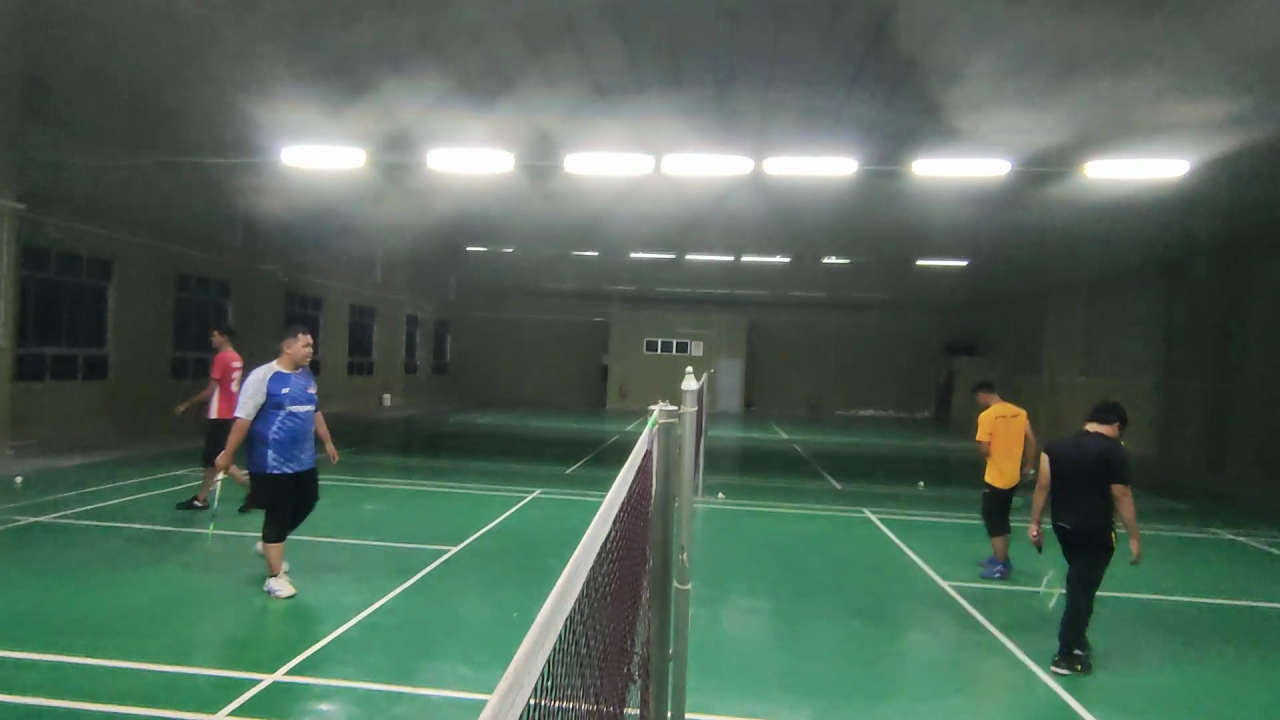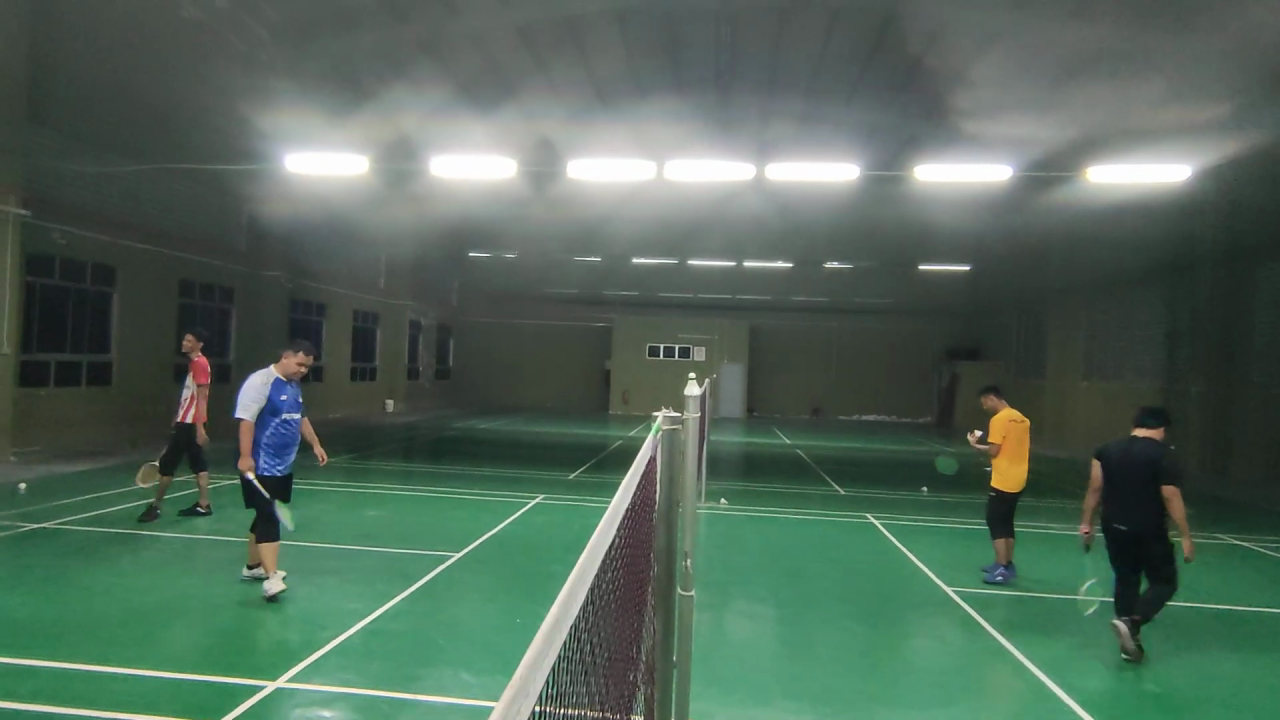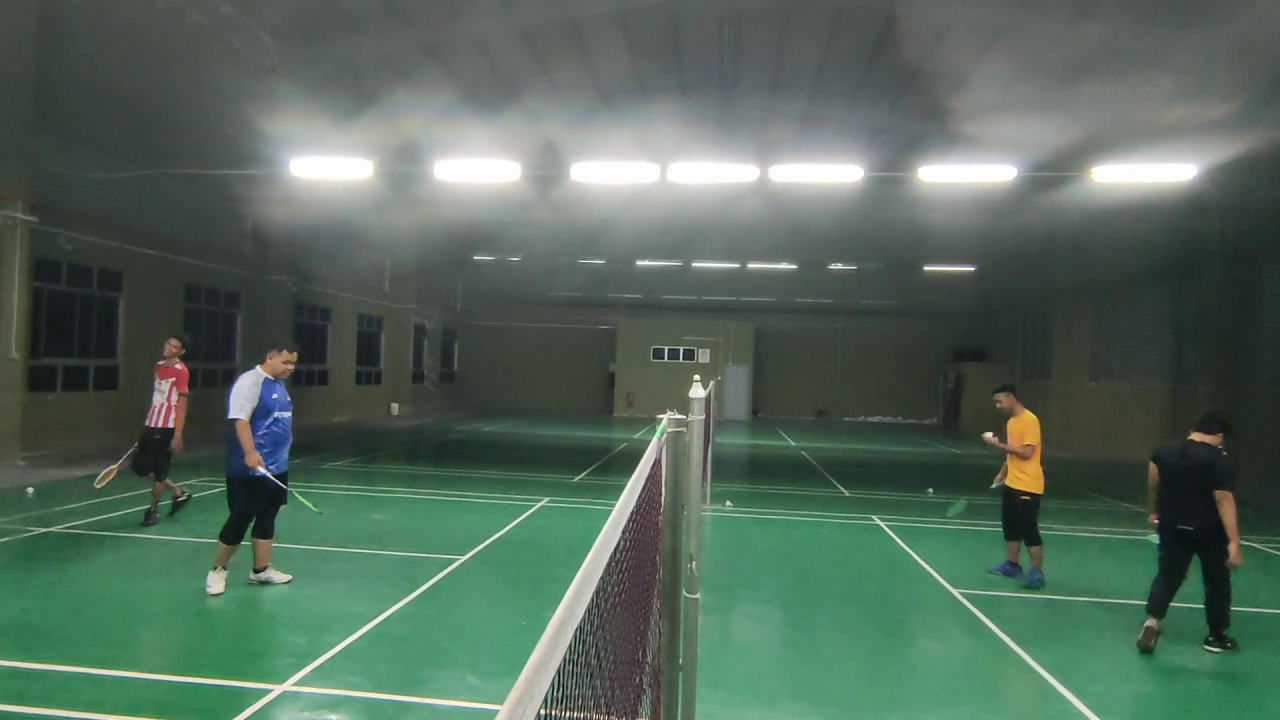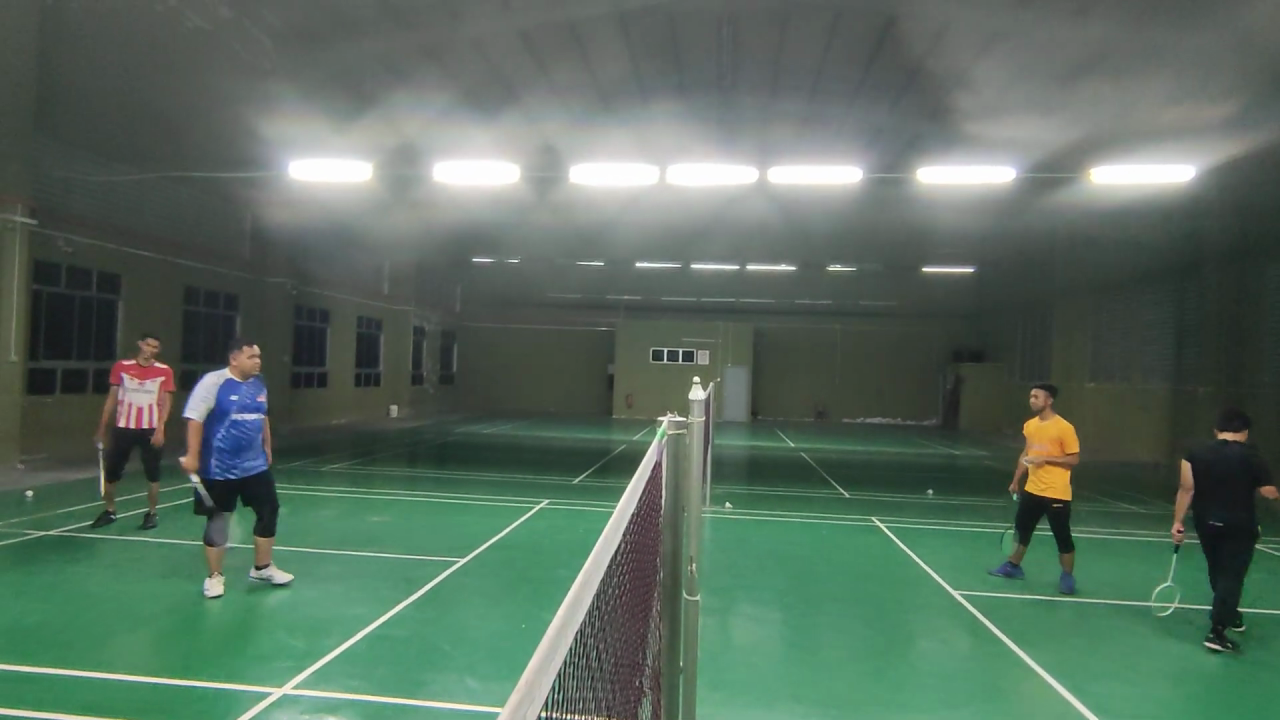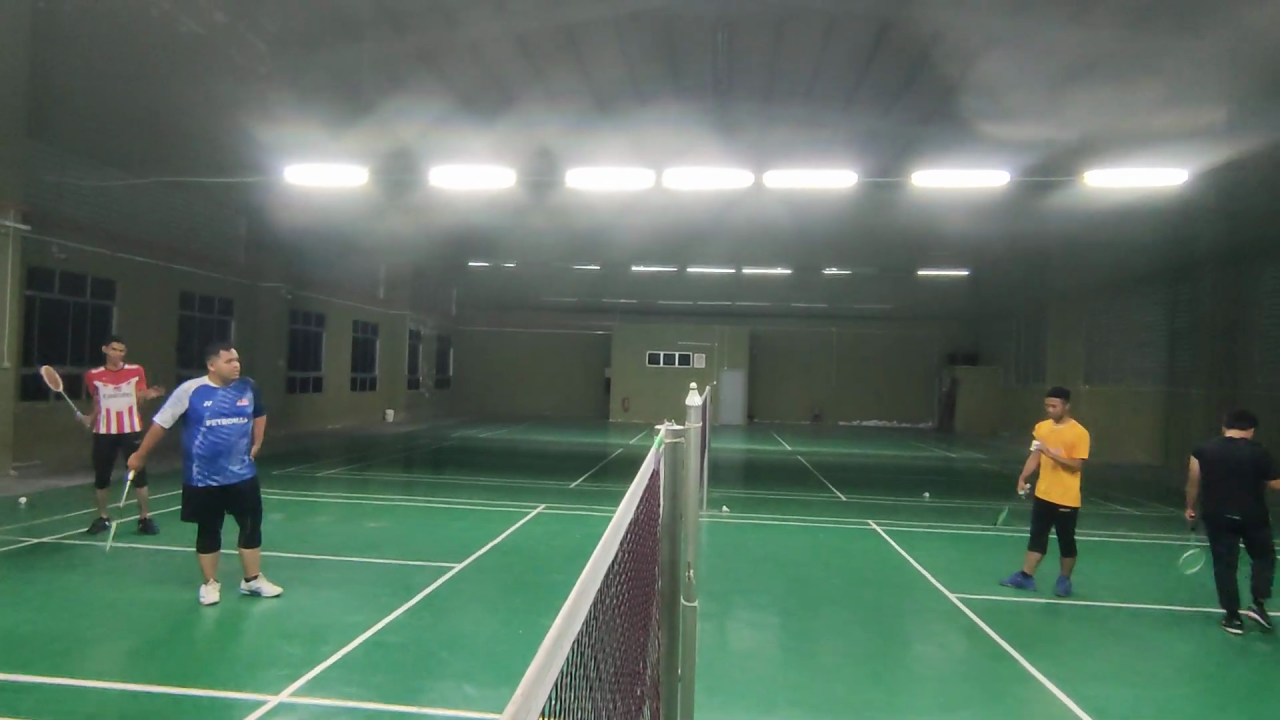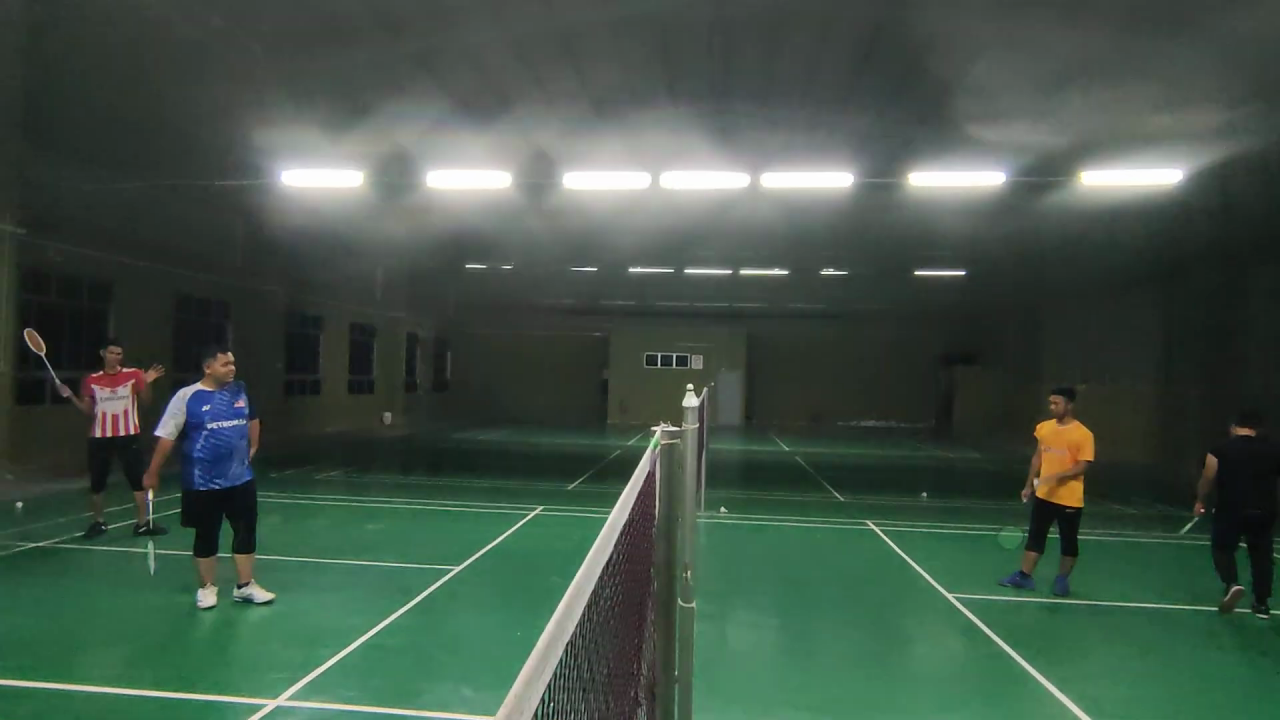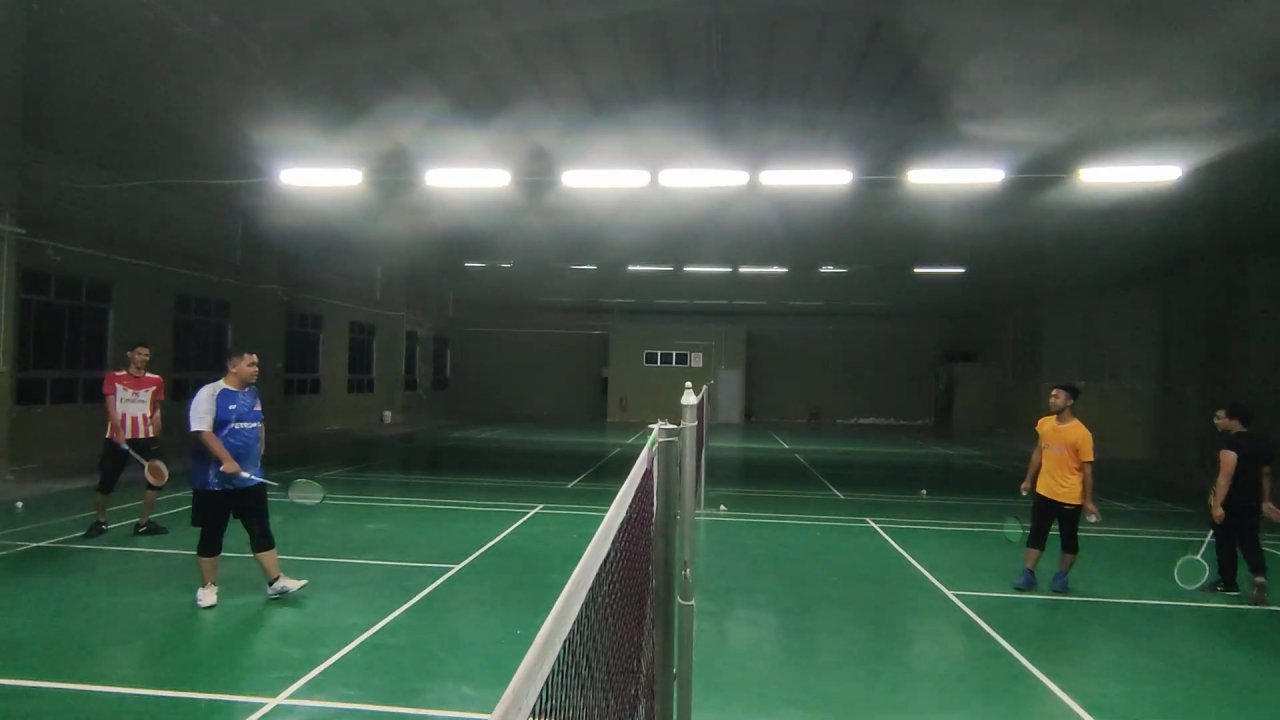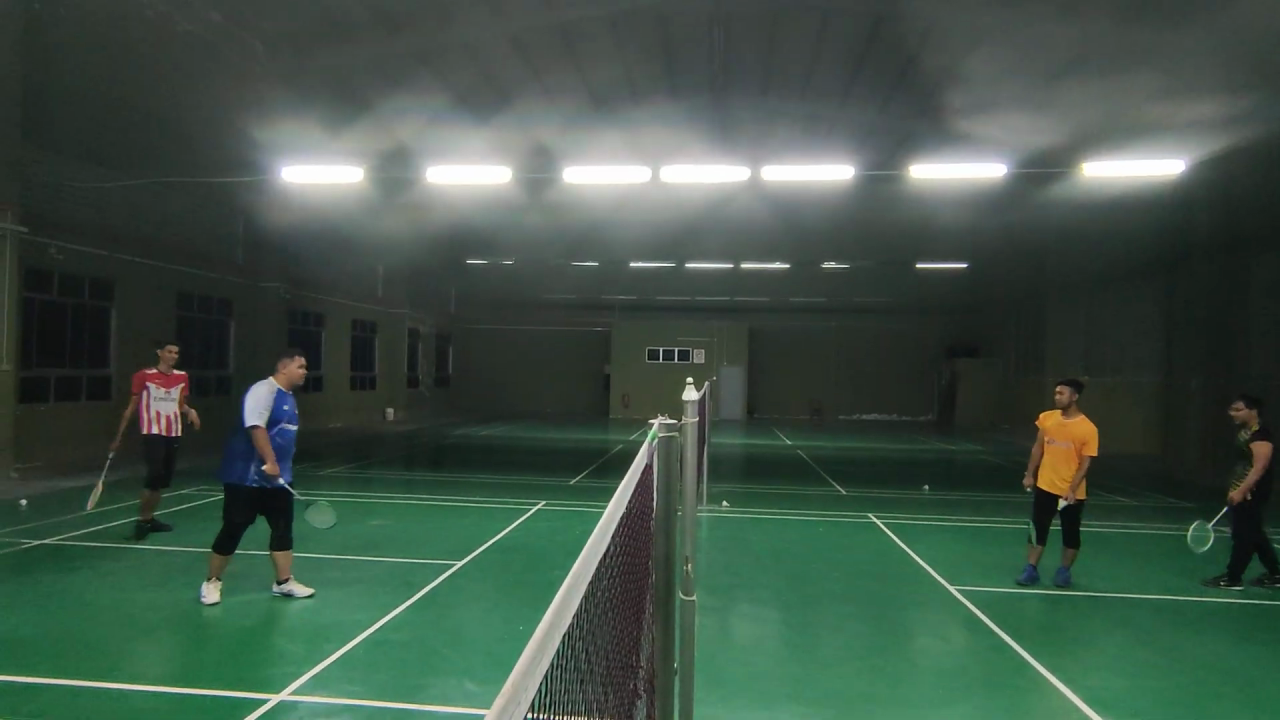
dt=0.4s
person 1, frame 1
left shoulder: (307, 377)
right shoulder: (263, 377)
right elbow: (243, 418)
left wrist: (327, 442)
right wrist: (228, 453)
left hip: (304, 462)
right hip: (272, 464)
left knee: (303, 507)
right knee: (277, 517)
left ankle: (270, 548)
right ankle: (275, 577)
person 1, frame 2
left shoulder: (293, 385)
right shoulder: (261, 381)
left elbow: (300, 419)
right elbow: (246, 419)
left wrist: (316, 445)
right wrist: (245, 456)
left hip: (282, 465)
right hip: (260, 466)
left knee: (269, 517)
right knee: (269, 517)
left ankle: (254, 566)
right ankle: (270, 578)
person 1, frame 3
left shoulder: (279, 384)
right shoulder: (250, 381)
right elbow: (240, 419)
right wrist: (250, 453)
left hip: (276, 466)
right hip: (249, 468)
left knee: (267, 518)
right knee: (241, 519)
left ankle: (261, 569)
right ankle: (218, 571)
person 1, frame 4
left shoulder: (257, 384)
right shoulder: (213, 382)
right elbow: (194, 418)
left wrist: (267, 444)
right wrist: (192, 455)
left hip: (255, 466)
right hip: (219, 469)
left knee: (269, 512)
right knee: (218, 521)
left ankle: (263, 567)
right ankle: (214, 576)
person 1, frame 5
left shoulder: (247, 387)
right shoulder: (190, 391)
left elbow: (259, 416)
right elbow: (161, 423)
left wrist: (257, 444)
right wrist: (140, 455)
left hip: (242, 474)
right hip: (204, 477)
left knee: (251, 524)
right knee: (208, 530)
left ankle: (253, 579)
right ankle: (210, 583)
person 1, frame 6
left shoulder: (240, 390)
right shoulder: (186, 397)
left elbow: (252, 420)
right elbow: (166, 436)
left wrist: (253, 447)
right wrist: (152, 472)
left hip: (240, 478)
right hip: (203, 482)
left knee: (246, 530)
right knee: (206, 535)
left ankle: (245, 586)
right ankle: (207, 587)
person 1, frame 7
left shoulder: (252, 394)
right shoulder: (210, 393)
right elbow: (203, 432)
left wrist: (259, 451)
right wrist: (227, 461)
left hip: (250, 478)
right hip: (215, 480)
left knee: (261, 529)
right knee: (212, 533)
left ankle: (276, 581)
right ankle: (208, 586)
person 1, frame 8
left shoulder: (289, 396)
right shoulder: (264, 391)
right elbow: (256, 427)
left wrist: (281, 466)
right wrist: (269, 462)
left hip: (277, 477)
right hip: (246, 475)
left knee: (283, 528)
right knee: (233, 529)
left ankle: (284, 582)
right ankle: (213, 581)
person 2, frame 1
left shoulder: (1057, 446)
right shoulder: (1113, 451)
left elbow: (1043, 486)
right elbow: (1121, 496)
left wrist: (1035, 523)
right wrist: (1134, 538)
left hip: (1064, 526)
right hip: (1095, 531)
left knee: (1079, 582)
right knee: (1083, 589)
left ankle: (1077, 640)
right ankle: (1065, 656)
person 2, frame 2
left shoulder: (1107, 451)
right shoulder: (1162, 454)
left elbow: (1095, 489)
right elbow: (1171, 497)
left wrist: (1087, 522)
right wrist: (1186, 536)
left hip: (1115, 529)
right hip: (1149, 532)
left knee: (1126, 584)
right knee: (1164, 583)
left ankle: (1132, 642)
right ankle: (1129, 622)
person 2, frame 3
left shoulder: (1163, 453)
right shoulder: (1217, 459)
left elbow: (1154, 488)
right elbow: (1224, 501)
left wrist: (1155, 513)
right wrist: (1234, 542)
left hip: (1173, 528)
right hip: (1209, 532)
left knee: (1167, 576)
right knee: (1217, 582)
left ankle: (1153, 620)
right ankle: (1216, 637)
person 2, frame 4
left shoulder: (1196, 455)
right shoulder: (1251, 457)
left elbow: (1186, 490)
left wrist: (1178, 522)
left hip: (1207, 524)
right hip: (1240, 526)
left knee: (1217, 571)
right knee: (1231, 577)
left ankle: (1229, 616)
right ankle: (1216, 633)
person 2, frame 5
left shoulder: (1204, 450)
right shoulder: (1259, 452)
left elbow: (1194, 482)
left wrist: (1191, 508)
left hip: (1217, 517)
right hip: (1253, 517)
left knee: (1224, 566)
left ankle: (1233, 617)
right ankle: (1258, 605)
person 2, frame 6
left shoulder: (1222, 449)
left elbow: (1208, 478)
left wrist: (1200, 501)
left hip: (1230, 510)
left knee: (1223, 549)
right knee: (1262, 555)
left ankle: (1232, 585)
right ankle: (1261, 603)
person 2, frame 7
left shoulder: (1231, 443)
right shoulder: (1261, 443)
left elbow: (1226, 475)
right elbow: (1264, 476)
left wrist: (1217, 504)
right wrist: (1266, 502)
left hip: (1230, 502)
right hip: (1252, 503)
left knee: (1225, 541)
right knee: (1250, 543)
left ankle: (1228, 583)
right ankle: (1259, 577)
person 2, frame 8
left shoulder: (1260, 435)
right shoulder: (1247, 432)
left elbow: (1260, 466)
left wrist: (1240, 490)
left hip: (1249, 494)
right hip: (1251, 493)
left knee: (1242, 535)
right knee: (1254, 534)
left ankle: (1233, 578)
person 3, frame 1
left shoulder: (986, 416)
right shoulder: (1020, 413)
left elbow: (985, 450)
right elbow: (1031, 442)
left wrist: (988, 453)
right wrist: (1028, 465)
left hip: (996, 477)
right hip: (1013, 476)
left knee: (992, 519)
right knee: (1002, 517)
left ankle: (1000, 566)
right ankle: (1002, 558)
person 3, frame 2
left shoulder: (999, 420)
right shoulder: (1021, 418)
left elbow: (994, 451)
left wrist: (976, 445)
left hip: (1004, 482)
right hip: (1016, 479)
left knee: (995, 522)
right knee: (1005, 522)
left ankle: (1002, 569)
right ankle: (1006, 563)
person 3, frame 3
left shoulder: (1029, 421)
right shoulder: (1011, 421)
left elbow: (1028, 452)
left wrist: (1000, 444)
right wrist: (1003, 473)
left hip: (1029, 486)
right hip: (1012, 483)
left knee: (1028, 528)
right knee: (1010, 525)
left ankle: (1036, 571)
right ankle: (1012, 564)
person 3, frame 4
left shoulder: (1064, 428)
right shoulder: (1030, 426)
left elbow: (1074, 459)
left wrist: (1044, 459)
right wrist: (1016, 480)
left hip: (1057, 493)
right hip: (1032, 490)
left knee: (1062, 536)
right knee: (1022, 528)
left ankle: (1067, 577)
right ankle: (1013, 566)
person 3, frame 5
left shoulder: (1079, 433)
right shoulder: (1041, 428)
left elbow: (1076, 465)
right elbow: (1035, 456)
left wrist: (1050, 453)
right wrist: (1023, 479)
left hip: (1067, 499)
right hip: (1043, 495)
left knee: (1066, 540)
right knee: (1037, 536)
left ankle: (1064, 580)
right ankle: (1025, 577)
person 3, frame 6
left shoulder: (1083, 434)
right shoulder: (1043, 428)
left elbow: (1082, 467)
left wrist: (1056, 476)
right wrist: (1028, 485)
left hip: (1069, 499)
right hip: (1043, 495)
left knee: (1068, 541)
right knee: (1035, 536)
left ankle: (1062, 579)
right ankle: (1024, 576)
person 3, frame 7
left shoulder: (1081, 433)
right shoulder: (1044, 424)
left elbow: (1087, 469)
left wrist: (1088, 500)
right wrist: (1028, 479)
left hip: (1070, 497)
right hip: (1044, 492)
left knee: (1069, 538)
right knee: (1036, 534)
left ankle: (1062, 576)
right ankle: (1028, 574)
person 3, frame 8
left shoulder: (1088, 429)
right shoulder: (1046, 418)
left elbow: (1085, 463)
right elbow: (1038, 448)
left wrist: (1072, 489)
right wrist: (1029, 474)
left hip: (1072, 493)
right hip: (1045, 487)
left knee: (1071, 534)
right knee: (1038, 529)
left ankle: (1064, 571)
right ankle: (1031, 570)
person 4, frame 1
left shoulder: (221, 358)
right shoulder: (236, 359)
left elbow: (210, 390)
left wrist: (186, 405)
left hip: (218, 416)
right hip: (227, 415)
left knee: (215, 459)
right knee: (211, 458)
left ankle: (249, 489)
right ankle: (201, 499)
person 4, frame 2
left shoulder: (199, 364)
right shoulder: (196, 363)
left elbow: (202, 398)
left wrist: (199, 427)
left hip: (189, 422)
right hip: (186, 421)
left knee: (168, 462)
right knee: (197, 462)
left ankle: (155, 506)
right ankle: (203, 504)
person 4, frame 3
left shoulder: (180, 371)
right shoulder: (159, 366)
left elbow: (183, 403)
left wrist: (177, 434)
left hip: (166, 427)
right hip: (152, 425)
left knee: (158, 468)
right knee: (138, 465)
left ankle: (152, 510)
right ankle: (178, 493)
person 4, frame 4
left shoulder: (164, 371)
right shoulder: (121, 367)
left elbow: (167, 402)
right elbow: (112, 398)
left wrist: (160, 428)
right wrist: (102, 428)
left hip: (150, 428)
right hip: (123, 427)
left knee: (153, 472)
right knee: (112, 470)
left ankle: (151, 513)
right ankle: (109, 511)
person 4, frame 5
left shoulder: (136, 371)
right shoulder: (93, 376)
left elbow: (140, 399)
right elbow: (98, 403)
left wrist: (149, 395)
right wrist: (90, 417)
left hip: (131, 431)
right hip: (104, 433)
left knee: (139, 475)
right knee: (101, 477)
left ankle: (144, 519)
right ankle: (103, 518)
person 4, frame 6
left shoulder: (134, 375)
right shoulder: (92, 380)
left elbow: (145, 402)
right elbow: (88, 410)
left wrist: (147, 384)
right wrist: (70, 396)
left hip: (129, 435)
right hip: (100, 437)
left knee: (137, 478)
right knee: (97, 482)
left ankle: (142, 523)
right ankle: (99, 523)
person 4, frame 7
left shoulder: (156, 380)
right shoulder: (114, 378)
right elbow: (111, 409)
left wrist: (156, 420)
right wrist: (117, 433)
left hip: (146, 437)
right hip: (118, 438)
right knee: (106, 482)
left ankle: (144, 522)
right ankle: (100, 523)
person 4, frame 8
left shoulder: (182, 377)
right shoulder: (143, 376)
right elbow: (132, 407)
left wrist: (190, 412)
right wrist: (119, 436)
left hip: (173, 434)
right hip: (152, 433)
left knee: (165, 478)
right knee: (155, 475)
left ankle: (147, 519)
right ankle: (142, 517)
